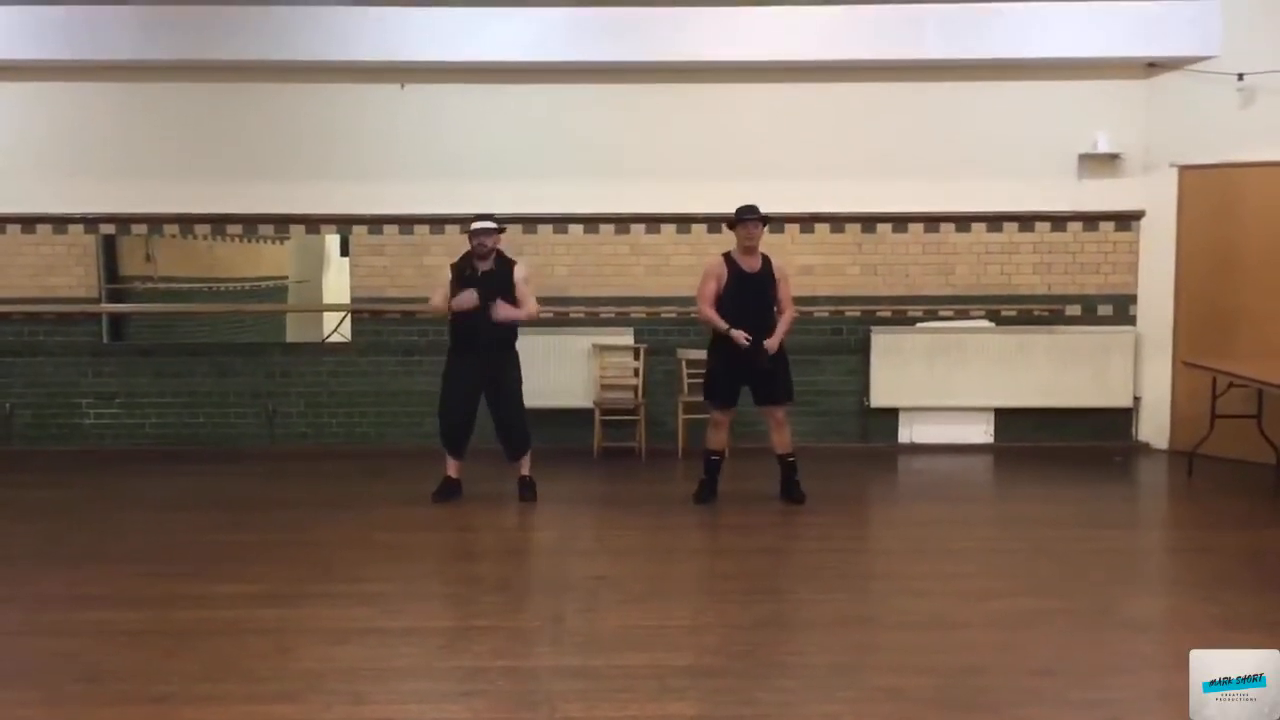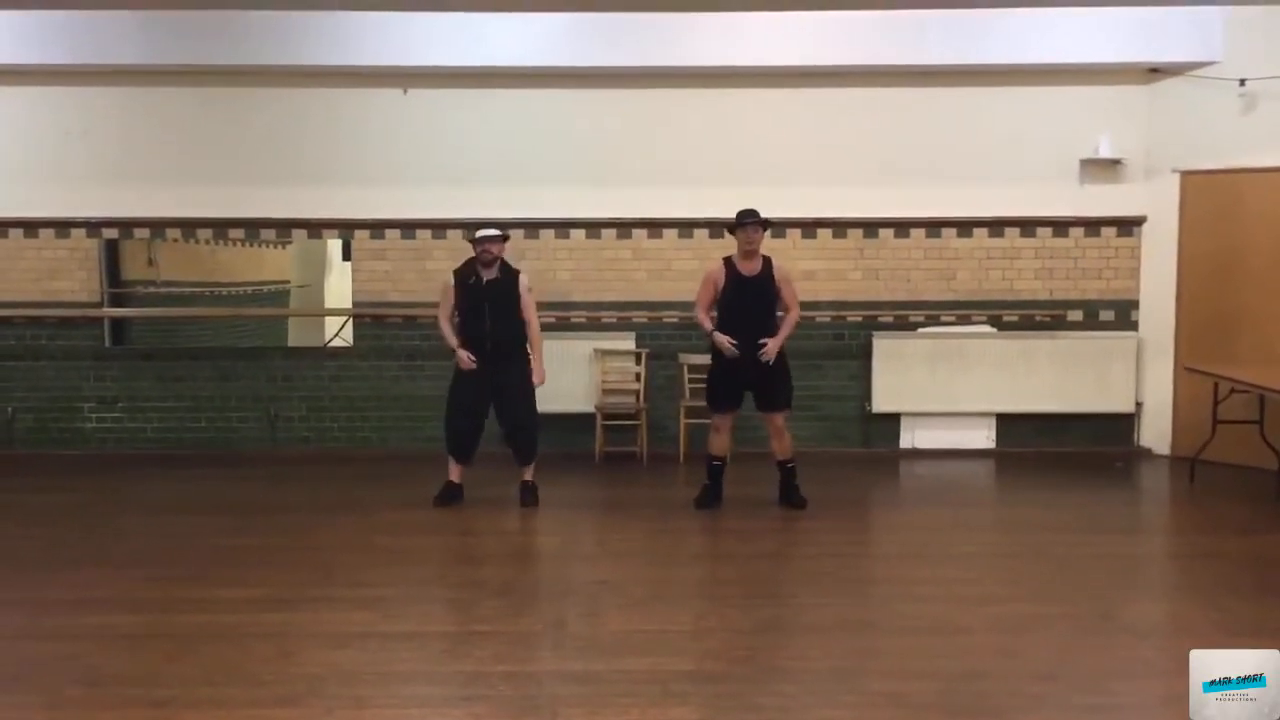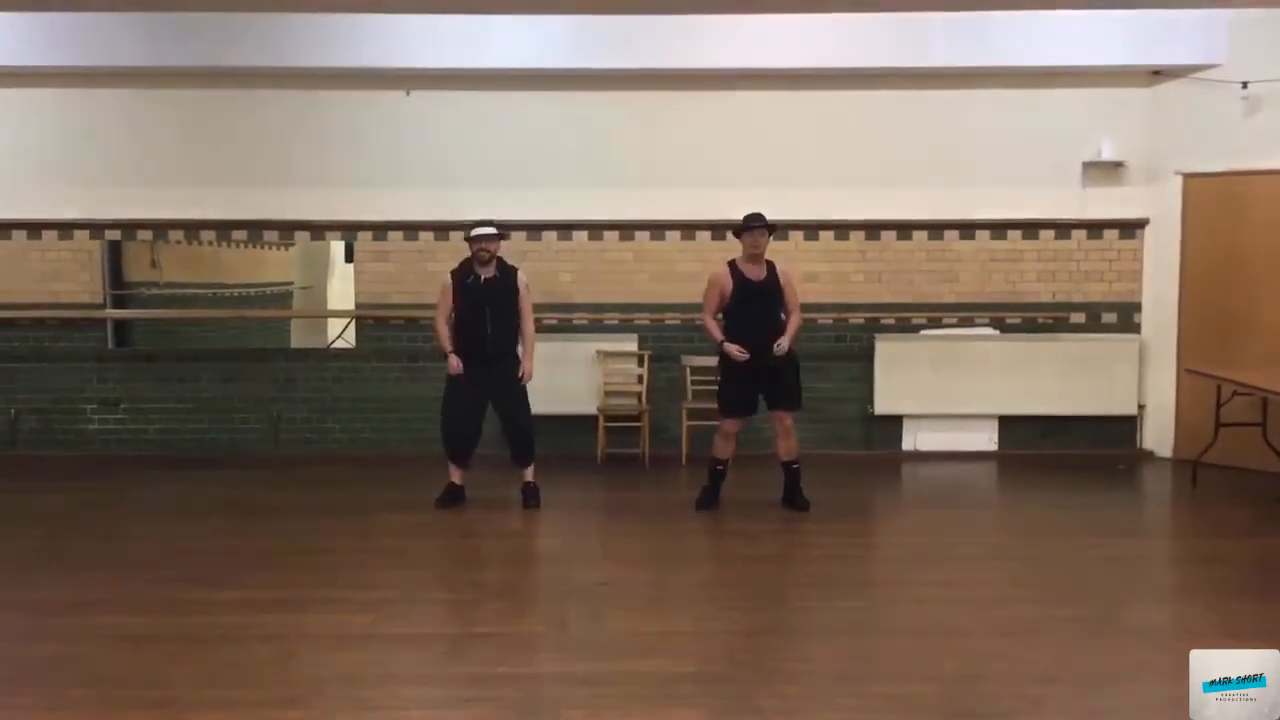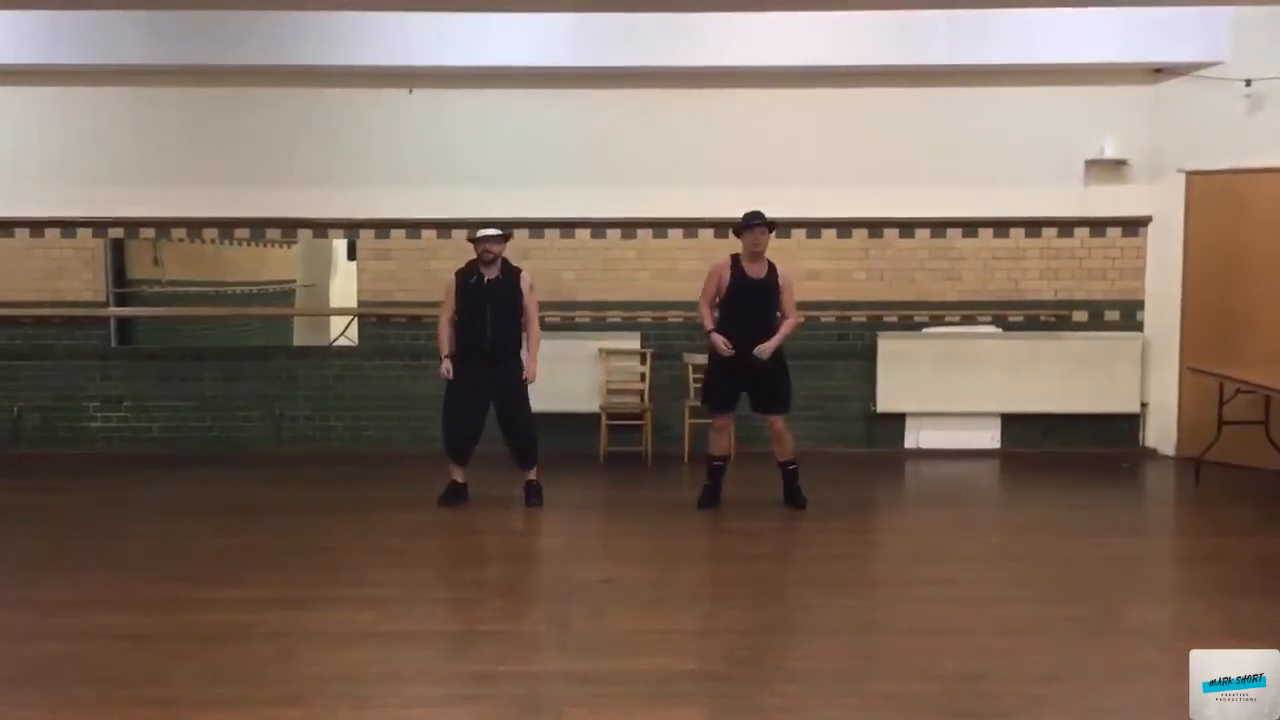
dt=0.5s
person 1, frame 1
left shoulder: (774, 268)
right shoulder: (719, 267)
left elbow: (787, 309)
right elbow: (703, 307)
left wrist: (777, 337)
right wrist: (729, 330)
left hip: (766, 353)
right hip: (727, 352)
left knee: (778, 416)
right knee: (719, 416)
left ankle: (790, 482)
right ankle: (709, 482)
person 1, frame 2
left shoulder: (776, 271)
right shoulder: (719, 271)
left elbow: (793, 310)
right elbow: (701, 310)
left wrist: (778, 340)
right wrist: (714, 334)
left hip: (767, 356)
right hip: (729, 356)
left knee: (777, 422)
right knee: (721, 421)
left ankle: (789, 487)
right ankle: (713, 487)
person 1, frame 3
left shoulder: (779, 274)
right shoulder: (723, 275)
left elbow: (795, 312)
right elbow: (708, 315)
left wrist: (787, 337)
right wrist: (724, 343)
left hip: (777, 358)
right hip: (739, 360)
left knee: (785, 422)
right knee: (729, 426)
left ankle: (792, 490)
right ankle: (712, 488)
person 1, frame 4
left shoulder: (778, 275)
right shoulder: (724, 268)
left elbow: (791, 316)
right elbow: (705, 304)
left wrist: (774, 342)
right wrist: (712, 333)
left hip: (766, 356)
right hip: (727, 355)
left knee: (777, 425)
right knee: (720, 422)
left ankle: (792, 488)
right ankle: (713, 487)
person 2, frame 1
left shoulder: (513, 270)
right shoulder: (456, 270)
left elbow: (532, 308)
right elbow: (434, 305)
left wrist: (513, 313)
right wrist: (454, 304)
left hip: (501, 356)
right hip: (463, 356)
left knee: (511, 417)
right knee: (453, 417)
left ankle: (525, 478)
right ankle: (452, 479)
person 2, frame 2
left shoulder: (517, 280)
right shoulder: (457, 279)
left elbow: (531, 322)
right elbow: (444, 317)
left wrist: (538, 362)
right wrist: (457, 349)
left hip: (513, 364)
right hip: (473, 363)
left knee: (522, 423)
right knee: (460, 423)
left ankle: (528, 483)
right ankle: (454, 484)
person 2, frame 3
left shoulder: (515, 278)
right shoulder: (455, 280)
left elbow: (527, 320)
right elbow: (442, 319)
left wrist: (528, 358)
right wrist: (450, 353)
left hip: (506, 365)
right hip: (467, 365)
left knee: (519, 424)
right knee: (457, 425)
left ankle: (529, 484)
right ankle: (455, 486)
person 2, frame 4
left shoulder: (520, 279)
right shoulder: (459, 280)
left elbow: (532, 321)
right elbow: (446, 320)
left wrist: (532, 360)
right wrist: (445, 356)
left hip: (508, 365)
right hip: (467, 366)
left knee: (520, 424)
right knee: (458, 424)
left ankle: (532, 482)
right ankle: (457, 483)
